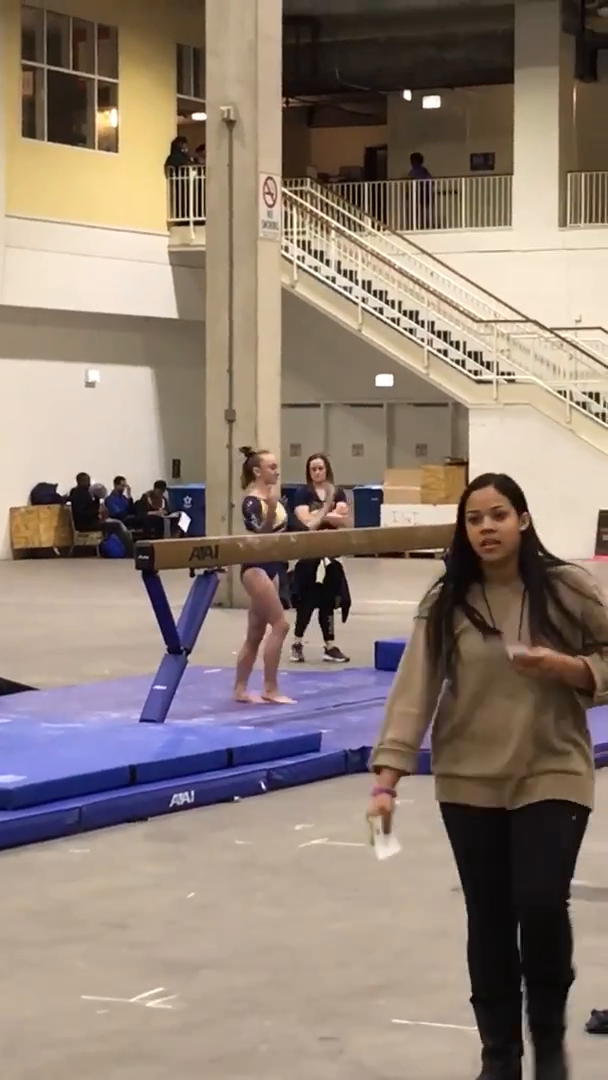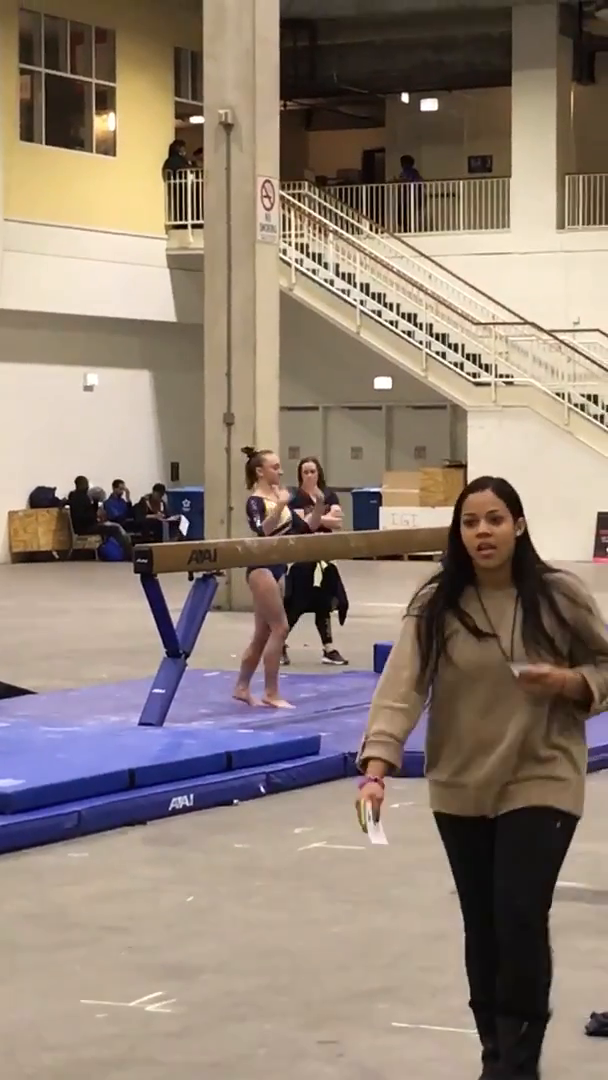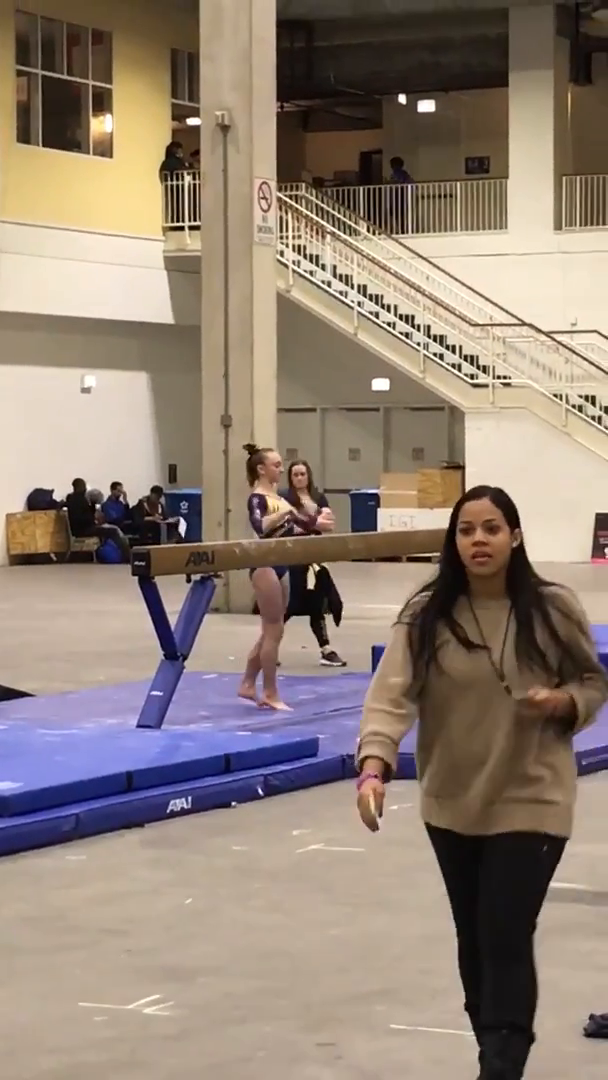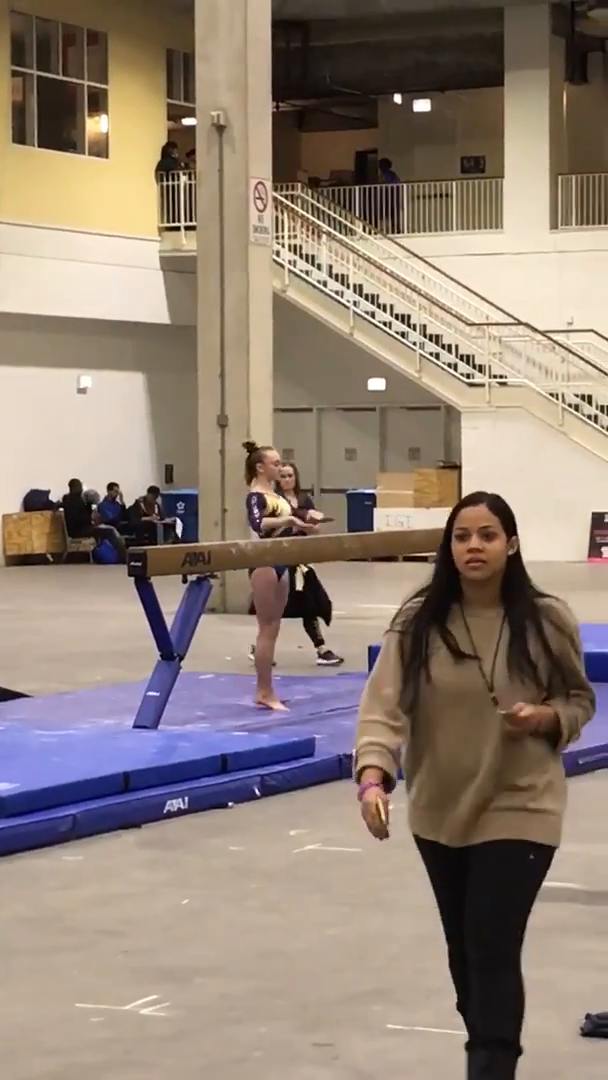
dt=0.1s
person 1, frame 1
right shoulder: (445, 603)
right elbow: (414, 692)
right wrist: (387, 777)
left hip: (553, 773)
right hip: (470, 781)
left knee: (541, 904)
right knee: (488, 919)
left ankle: (549, 1031)
person 1, frame 2
right shoulder: (434, 605)
right elbow: (399, 689)
right wrist: (376, 766)
left hip: (543, 783)
right hip: (461, 789)
left knee: (521, 919)
right knee: (482, 928)
person 1, frame 3
left shoulder: (555, 607)
right shoulder: (426, 613)
right elbow: (390, 694)
left wrist: (560, 702)
right wrist: (373, 767)
left hip: (532, 799)
right hip: (452, 802)
left knee: (508, 941)
right knee: (475, 937)
person 1, frame 4
left shoulder: (546, 618)
right shoulder: (417, 621)
left elbow: (580, 701)
right elbow: (384, 706)
left wrist: (544, 717)
right wrist: (373, 778)
left hip: (518, 814)
right hip: (438, 811)
left knee: (493, 949)
right knee: (462, 946)
